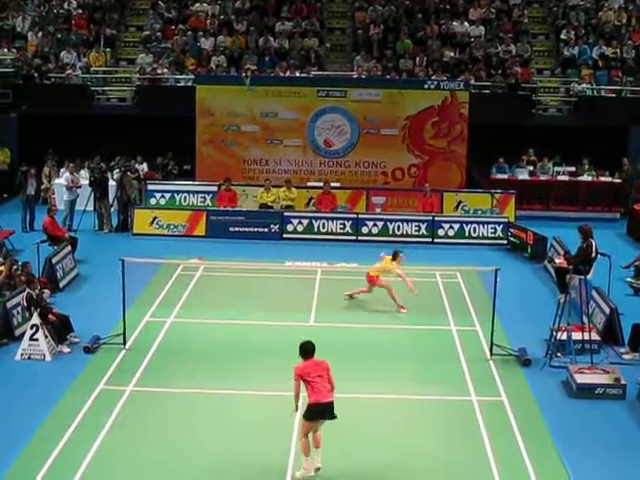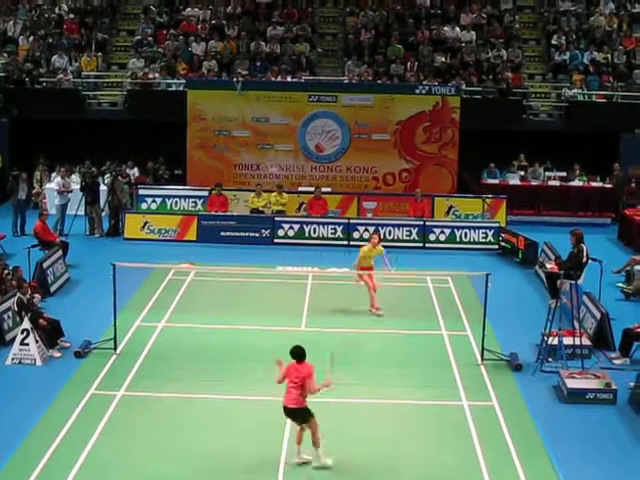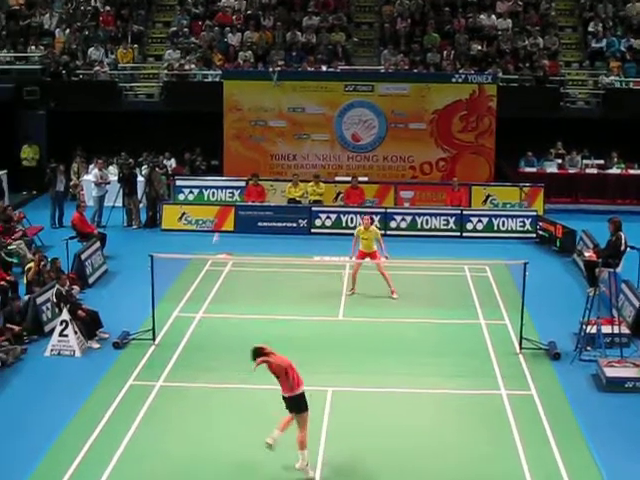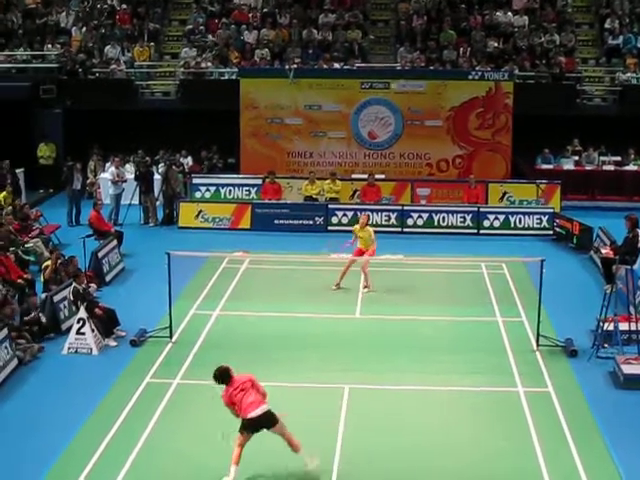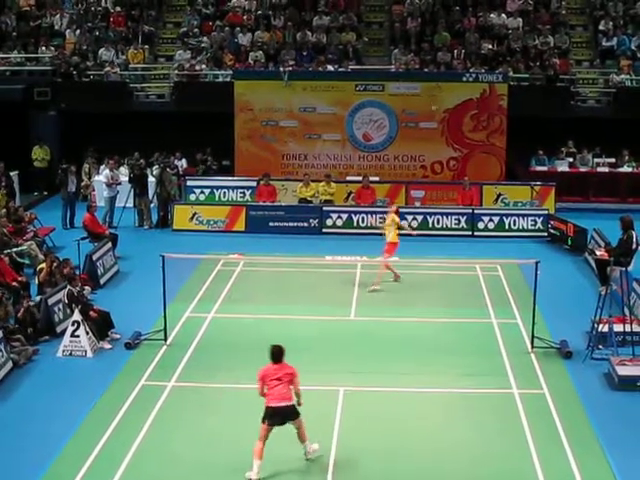
dt=0.5s
person 1, frame 1
left shoulder: (299, 368)
right shoulder: (324, 363)
left elbow: (296, 392)
right elbow: (332, 385)
left wrist: (296, 405)
left hip: (315, 404)
right hip: (329, 403)
left knee: (303, 435)
right knee: (315, 430)
right ankle: (316, 462)
person 1, frame 2
left shoulder: (290, 366)
right shoulder: (308, 369)
left elbow: (279, 381)
right elbow: (311, 391)
left wrist: (280, 367)
right wrist: (324, 385)
left hip: (287, 406)
right hip: (298, 408)
left knee: (302, 427)
right knee: (314, 431)
left ankle: (299, 457)
right ankle: (320, 460)
person 1, frame 3
left shoulder: (271, 364)
right shoulder: (278, 363)
right elbow: (283, 363)
left hip: (288, 395)
right hip: (295, 396)
left knee: (293, 415)
right knee: (303, 429)
left ankle: (273, 438)
right ankle: (303, 464)
person 1, frame 4
left shoulder: (226, 396)
right shoulder: (246, 378)
left elbow: (237, 415)
right elbow: (263, 393)
left hip: (249, 419)
right hip: (265, 413)
left knee: (239, 446)
right knee: (287, 436)
right ankle: (307, 461)
person 1, frame 5
left shoulder: (263, 371)
right shoulder: (290, 369)
left elbow: (261, 393)
right elbow: (297, 390)
right wrist: (299, 400)
left hip: (272, 408)
right hip: (288, 406)
left knee: (261, 440)
right knee: (300, 427)
right ankle: (308, 451)
